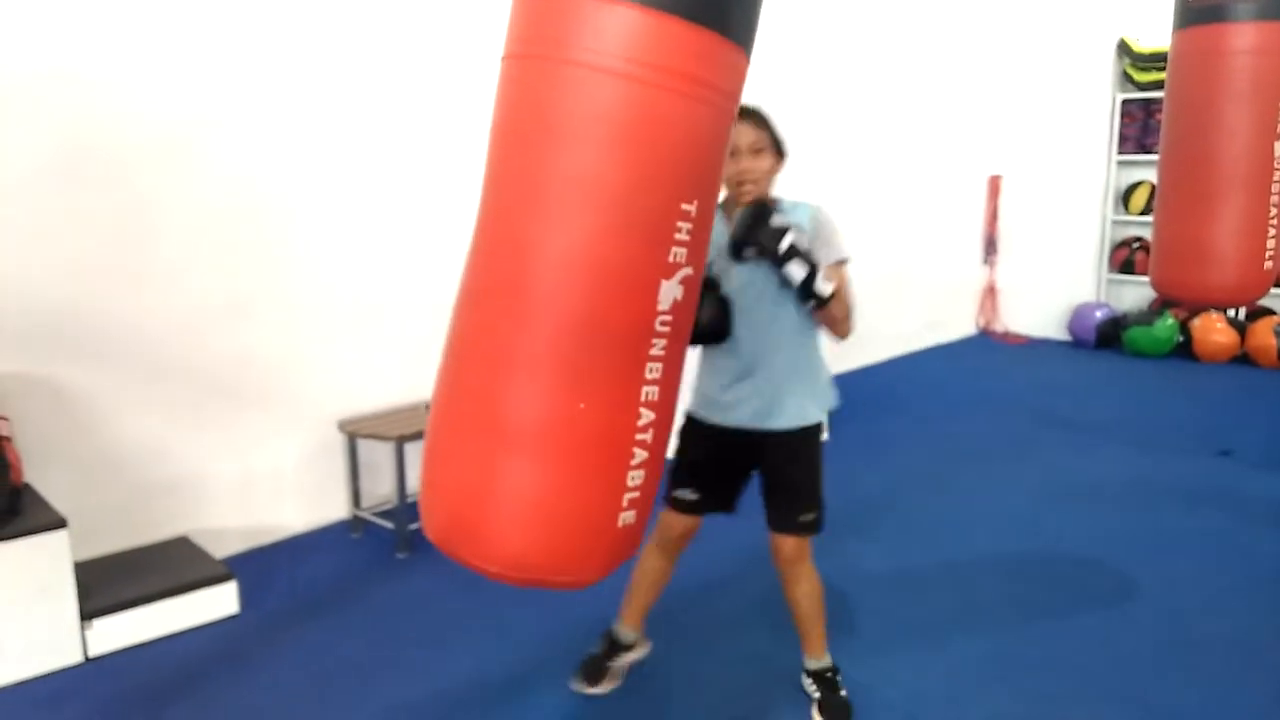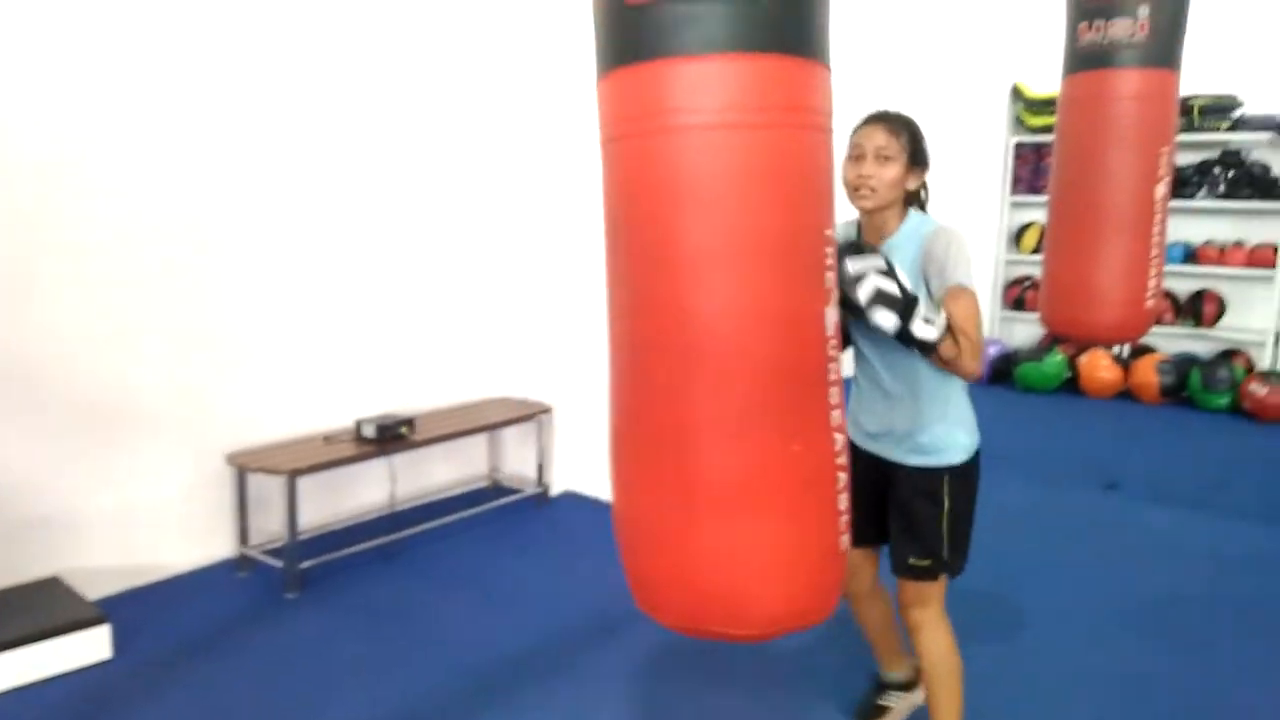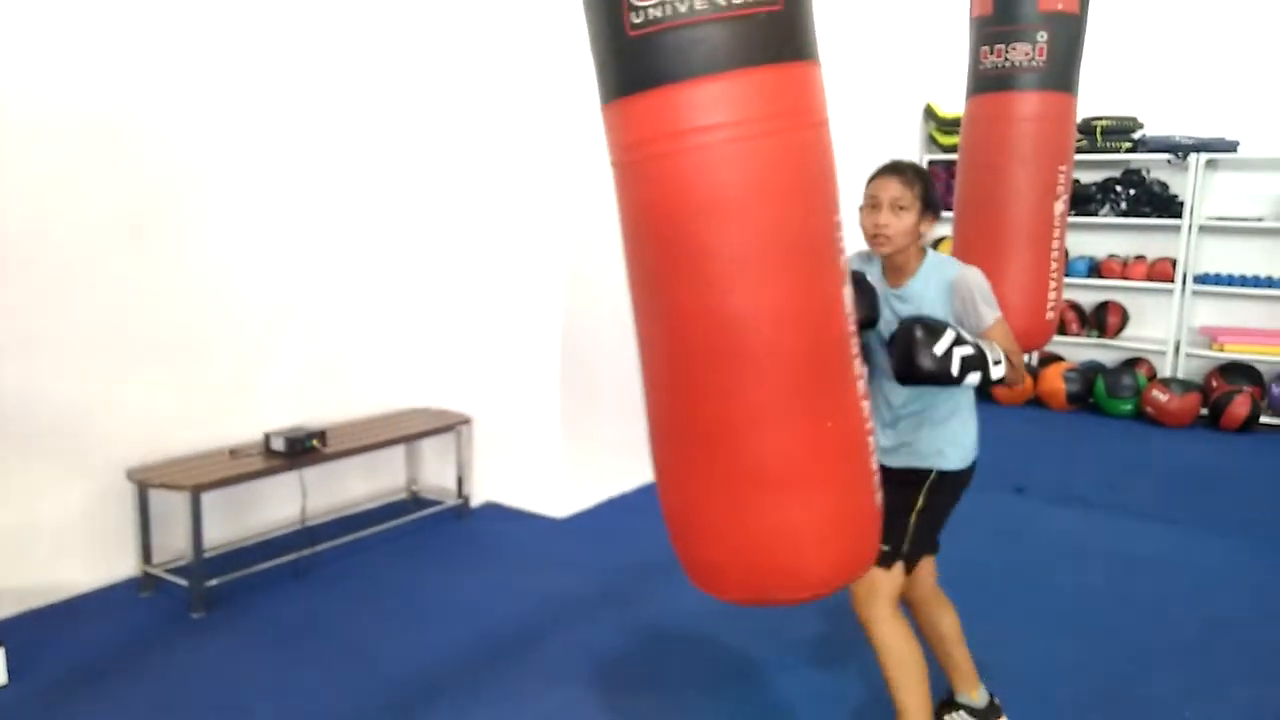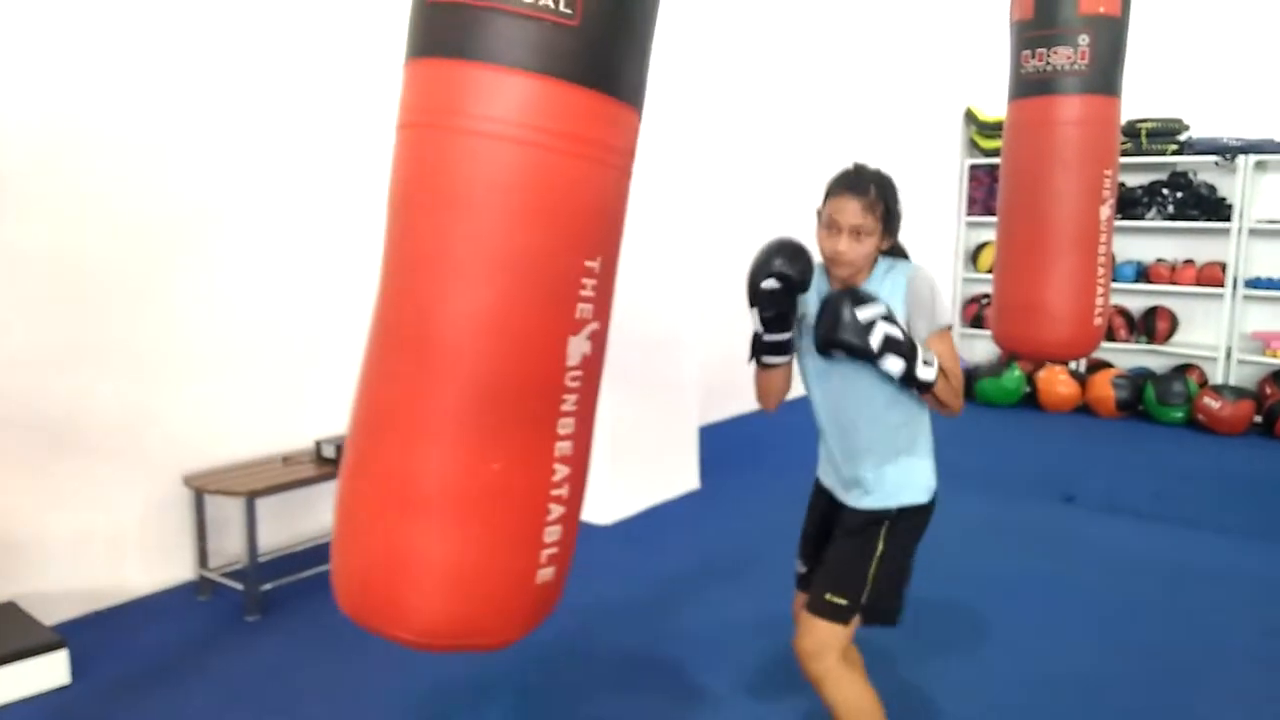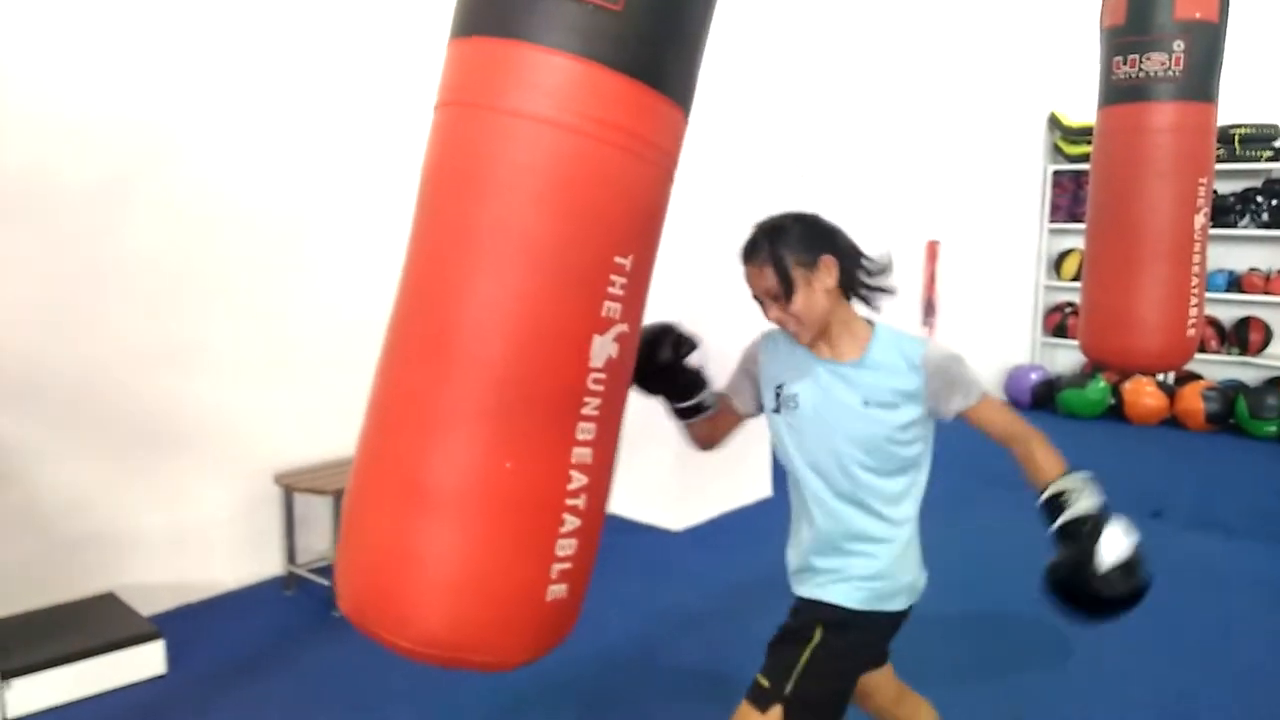
dt=0.7s
person 1, frame 1
left shoulder: (808, 222)
left elbow: (840, 323)
left wrist: (795, 258)
right wrist: (690, 316)
left hip: (789, 413)
right hip: (716, 411)
left knee: (790, 551)
right knee: (671, 531)
left ankle: (819, 668)
right ankle: (624, 637)
person 1, frame 2
left shoulder: (938, 241)
right shoulder: (844, 242)
left elbow: (968, 361)
left wrist: (897, 305)
left hip: (934, 453)
right hip: (868, 438)
left knee: (919, 602)
right knee: (855, 573)
person 1, frame 3
left shoulder: (960, 282)
right shoulder: (860, 272)
left elbow: (1015, 371)
left hip: (938, 457)
right hip: (888, 452)
left knee: (872, 595)
right knee: (918, 582)
person 1, frame 4
left shoulder: (913, 285)
right shoulder: (807, 286)
left elbow: (952, 398)
right elbow: (770, 397)
left wrist: (894, 349)
right wrist: (773, 319)
left hip: (892, 497)
right hip: (836, 483)
left knee: (816, 647)
right knee: (810, 615)
person 1, frame 5
left shoulder: (920, 364)
right shoulder: (770, 354)
left elbow: (1016, 432)
right elbow: (709, 431)
left wrist: (1078, 510)
right wrist: (680, 387)
left hip: (857, 591)
right hip: (817, 575)
